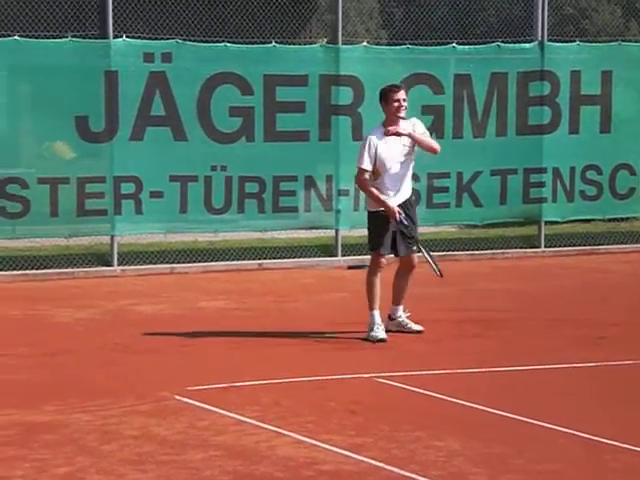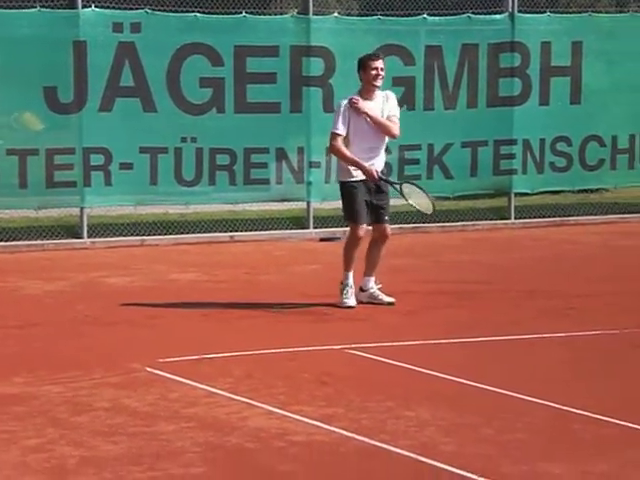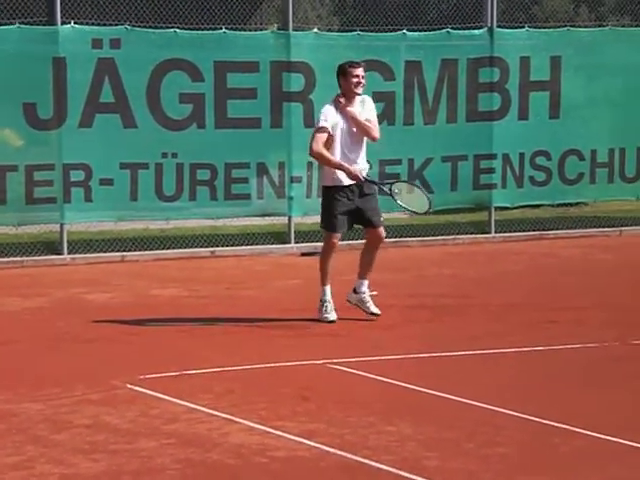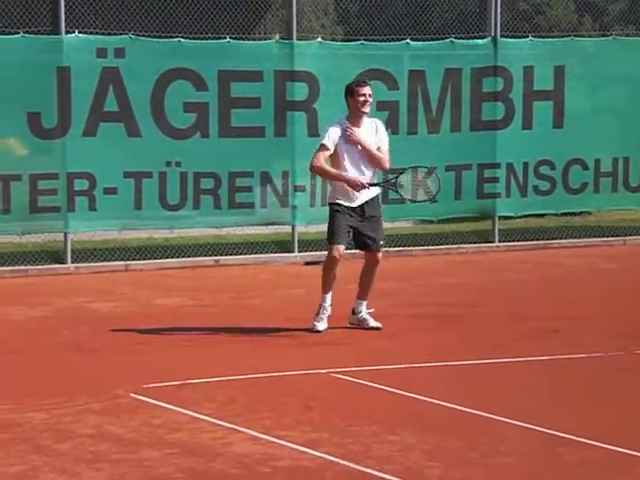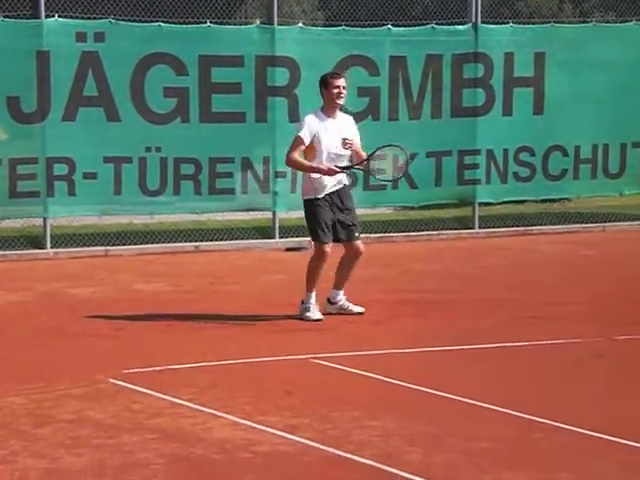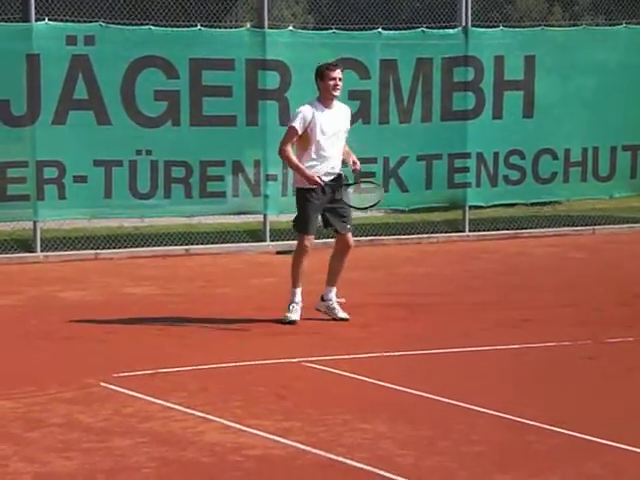
dt=0.3s
person 1, frame 1
left shoulder: (413, 126)
right shoulder: (373, 139)
left elbow: (435, 149)
right elbow: (362, 180)
left wrist: (407, 132)
right wrist: (385, 204)
left hip: (405, 203)
right hip: (380, 208)
left knee: (409, 262)
right knee: (378, 263)
left ankle: (396, 315)
right ankle: (375, 322)
person 1, frame 2
left shoulder: (388, 99)
right shoulder: (346, 105)
left elbow: (395, 132)
right elbow: (334, 145)
left wrist: (367, 111)
right wrist: (362, 166)
left hip: (377, 175)
right hip: (352, 177)
left knee: (382, 233)
right knee: (358, 232)
left ankle: (367, 287)
right ankle: (347, 284)
person 1, frame 3
left shoulder: (366, 103)
right shoulder: (329, 111)
left elbow: (374, 135)
right elbow: (315, 149)
left wrist: (349, 112)
right wrist: (344, 168)
left hip: (362, 181)
right hip: (336, 185)
left knee: (377, 235)
right knee: (332, 241)
left ankle: (360, 291)
right ankle: (326, 298)
person 1, frame 4
left shoulder: (376, 126)
right shoulder: (335, 130)
left elbow: (384, 164)
right elbow: (315, 165)
left wrist: (361, 143)
right wrist: (346, 178)
left hip: (369, 201)
right hip: (342, 203)
left knee: (374, 258)
right knee: (335, 254)
left ankle: (359, 311)
right ankle: (325, 306)
person 1, frame 5
left shoulder: (348, 121)
right shoulder: (310, 122)
left elbow: (361, 159)
right elbow: (291, 158)
left wrist: (356, 151)
right wrist: (319, 169)
left hip: (341, 192)
right hip: (317, 195)
left knee: (356, 249)
right knee: (323, 250)
left ankle: (335, 299)
right ankle: (309, 302)
person 1, frame 6
left shoulder: (345, 111)
right shoulder: (306, 112)
right elbow: (284, 149)
left wrist: (351, 157)
right wrist: (304, 173)
left hip: (335, 185)
right hip: (309, 186)
left knee: (346, 242)
right knee: (305, 244)
left ankle: (328, 299)
right ankle: (295, 300)
